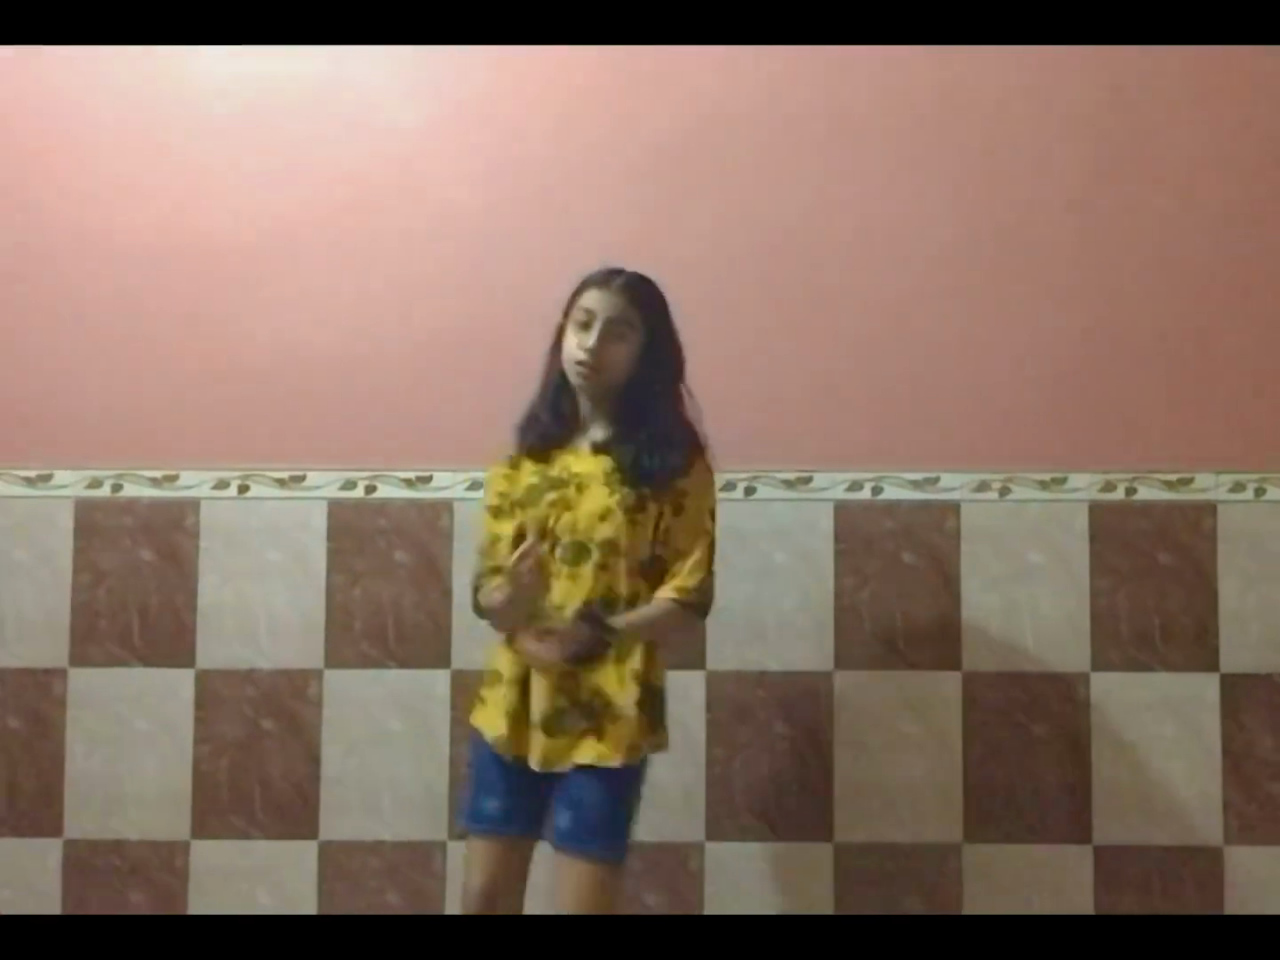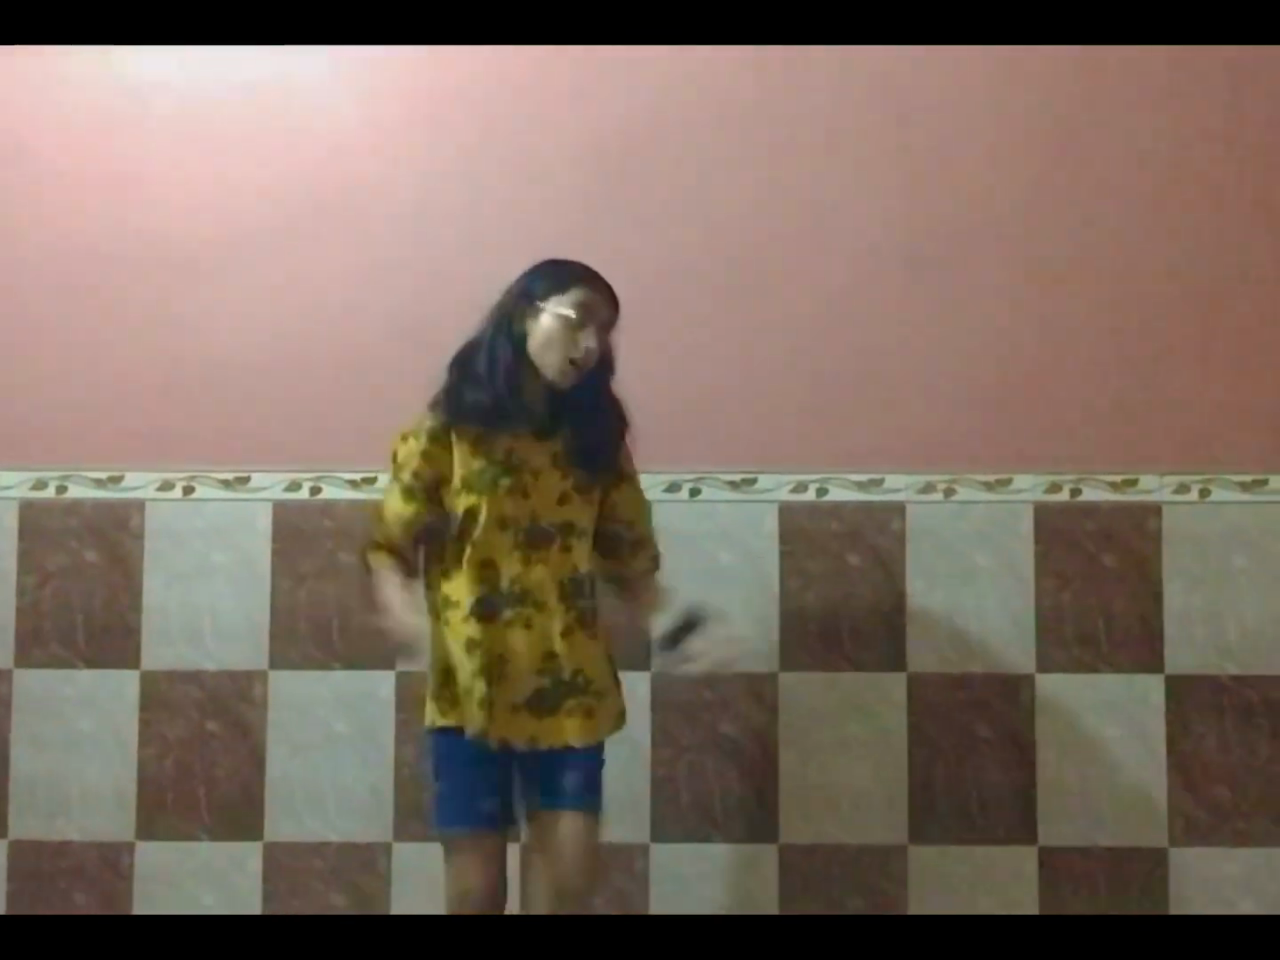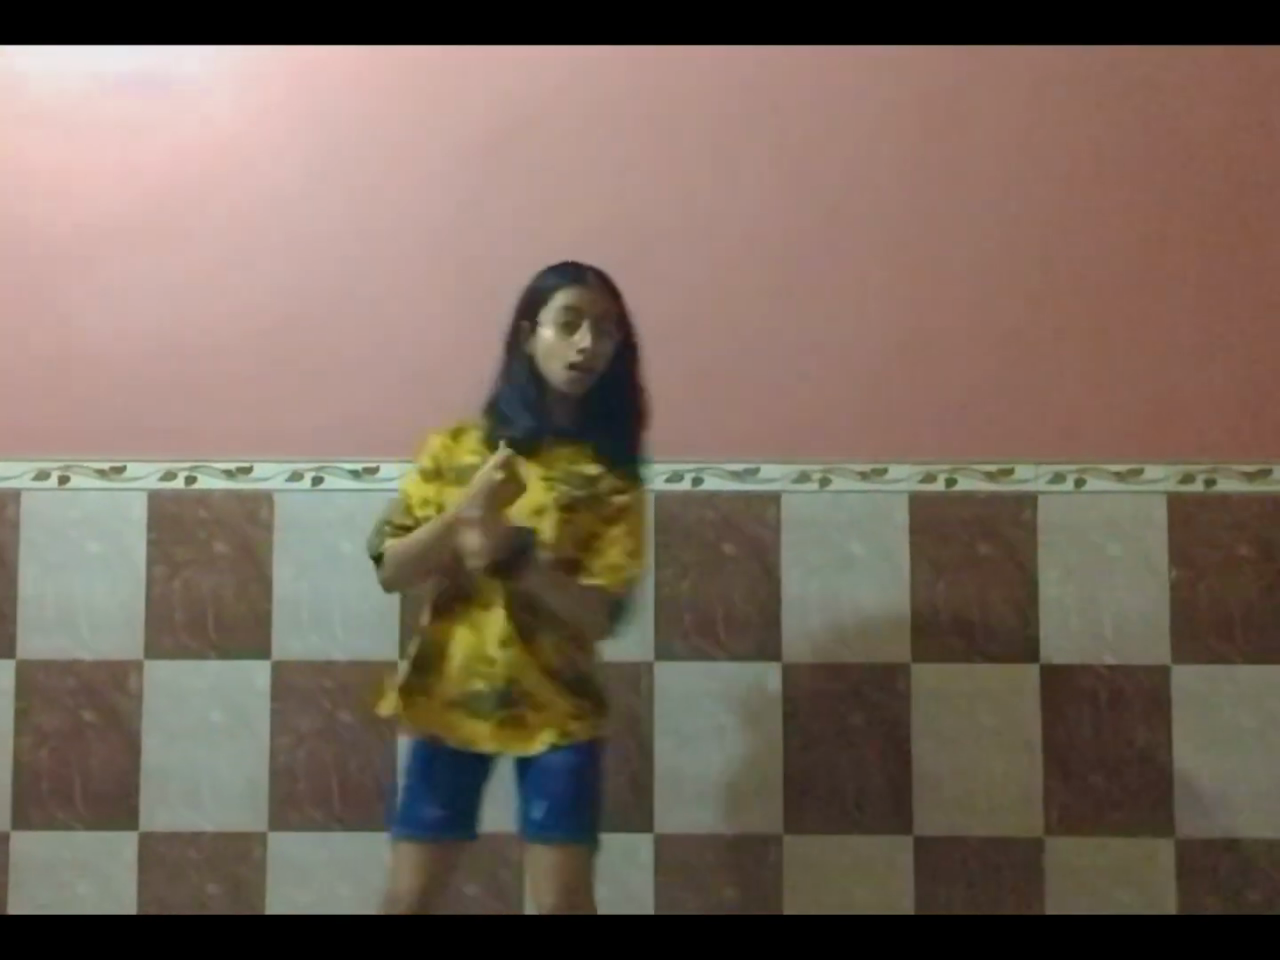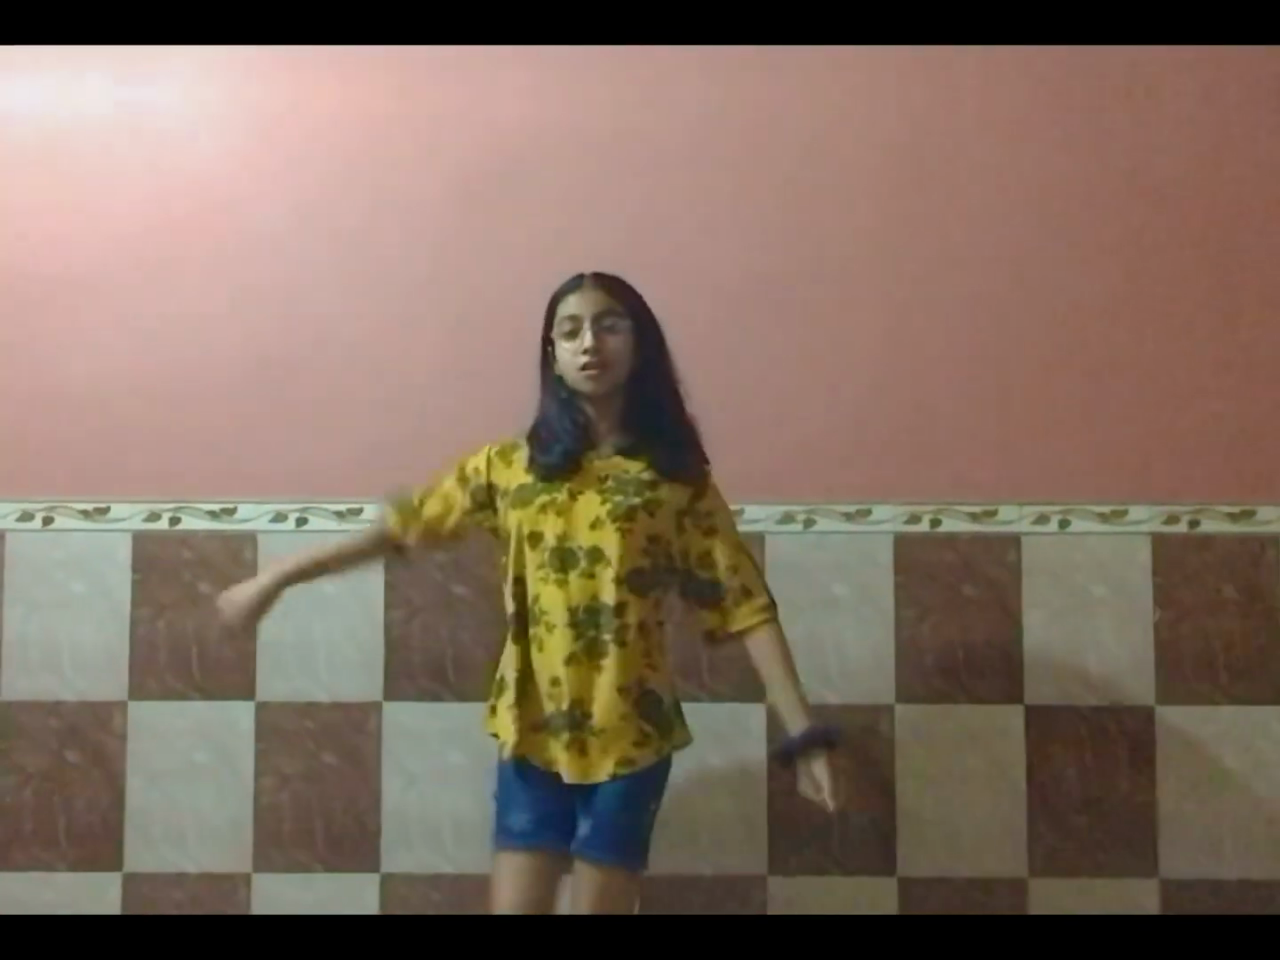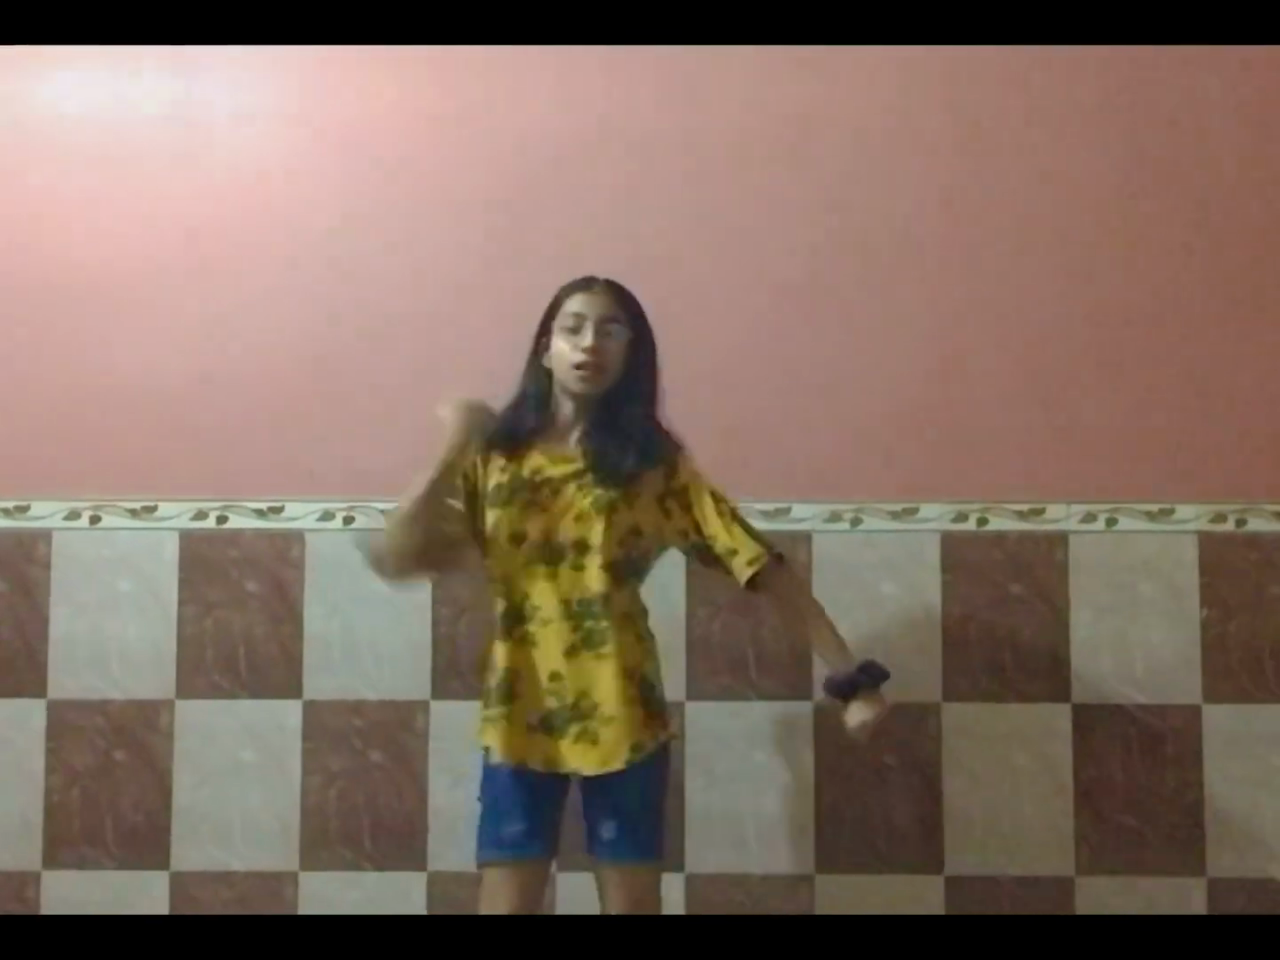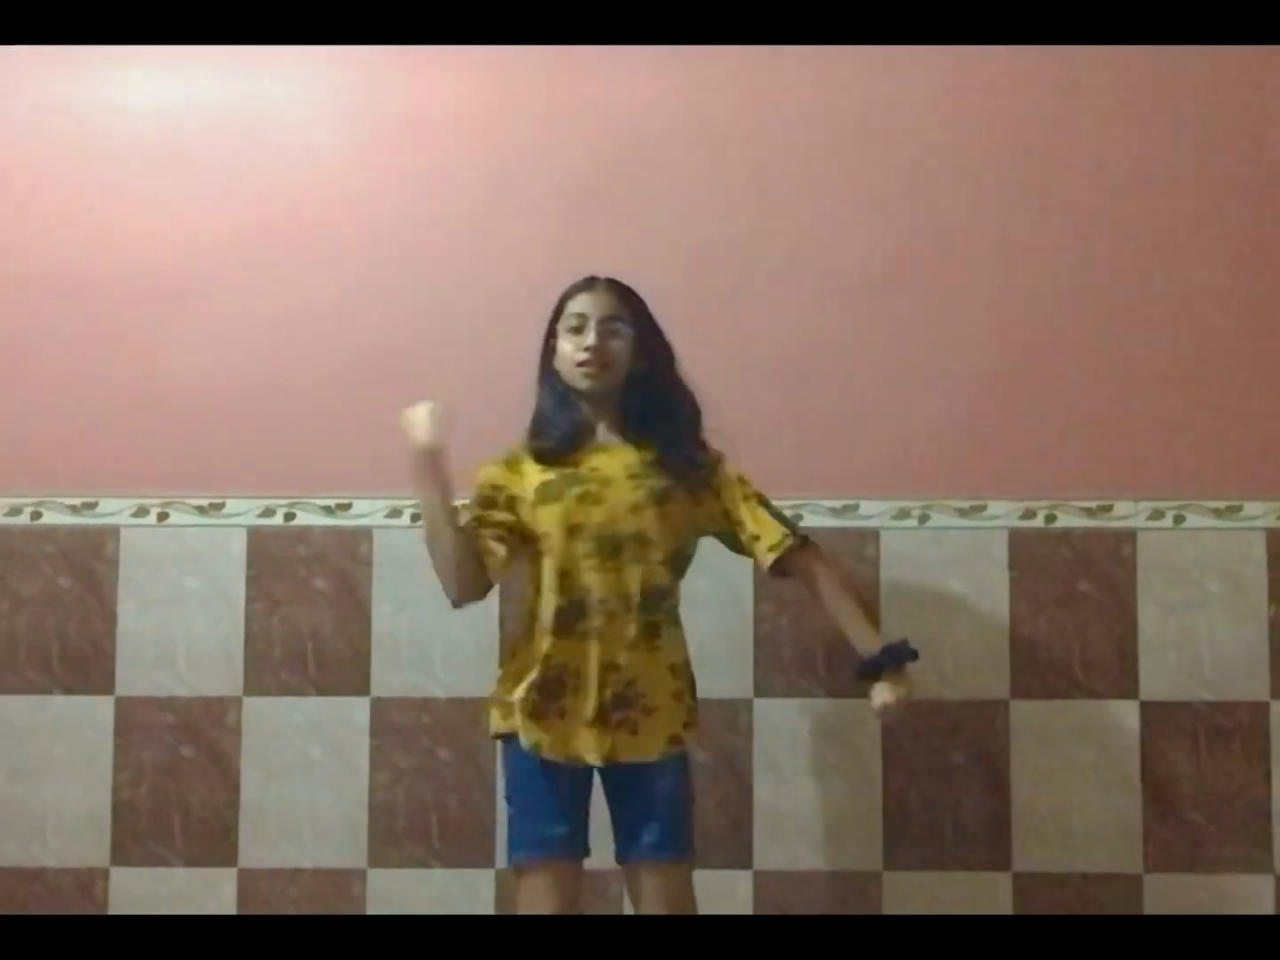
dt=0.5s
person 1, frame 1
left shoulder: (671, 460)
right shoulder: (525, 459)
left elbow: (686, 596)
right elbow: (490, 585)
left wrist: (595, 634)
right wrist: (508, 601)
left hip: (609, 713)
right hip: (515, 704)
left knee: (583, 914)
right knee: (485, 899)
person 1, frame 2
left shoulder: (596, 443)
right shoulder: (442, 436)
left elbow: (630, 559)
right elbow: (389, 550)
right wrist: (405, 608)
left hip: (570, 693)
right hip: (469, 691)
left knee: (567, 886)
right knee: (475, 897)
person 1, frame 3
left shoulder: (611, 472)
right shoulder: (457, 448)
left elbow: (599, 611)
right elbow: (393, 569)
left wrist: (512, 555)
right wrist: (465, 513)
left hip: (557, 712)
right hip: (448, 700)
left knee: (564, 907)
right knee: (409, 900)
person 1, frame 4
left shoulder: (675, 478)
right shoulder: (509, 467)
left elbow: (746, 608)
right elbow: (402, 529)
left wrist: (801, 733)
right wrist: (275, 580)
left hip: (629, 732)
right hip: (531, 728)
left knee: (601, 917)
right knee: (512, 911)
person 1, frame 5
left shoulder: (657, 466)
right shoulder: (489, 458)
left elbow: (762, 563)
right elbow: (393, 560)
left wrist: (848, 674)
right wrist: (446, 463)
left hip: (622, 720)
right hip: (521, 719)
left knee: (631, 915)
right knee: (504, 912)
person 1, frame 6
left shoulder: (688, 464)
right shoulder: (517, 474)
left elbow: (796, 556)
right elbow: (463, 586)
right wrist: (427, 461)
left hip: (652, 715)
right hip: (545, 717)
left knee: (668, 910)
right knee: (545, 910)
